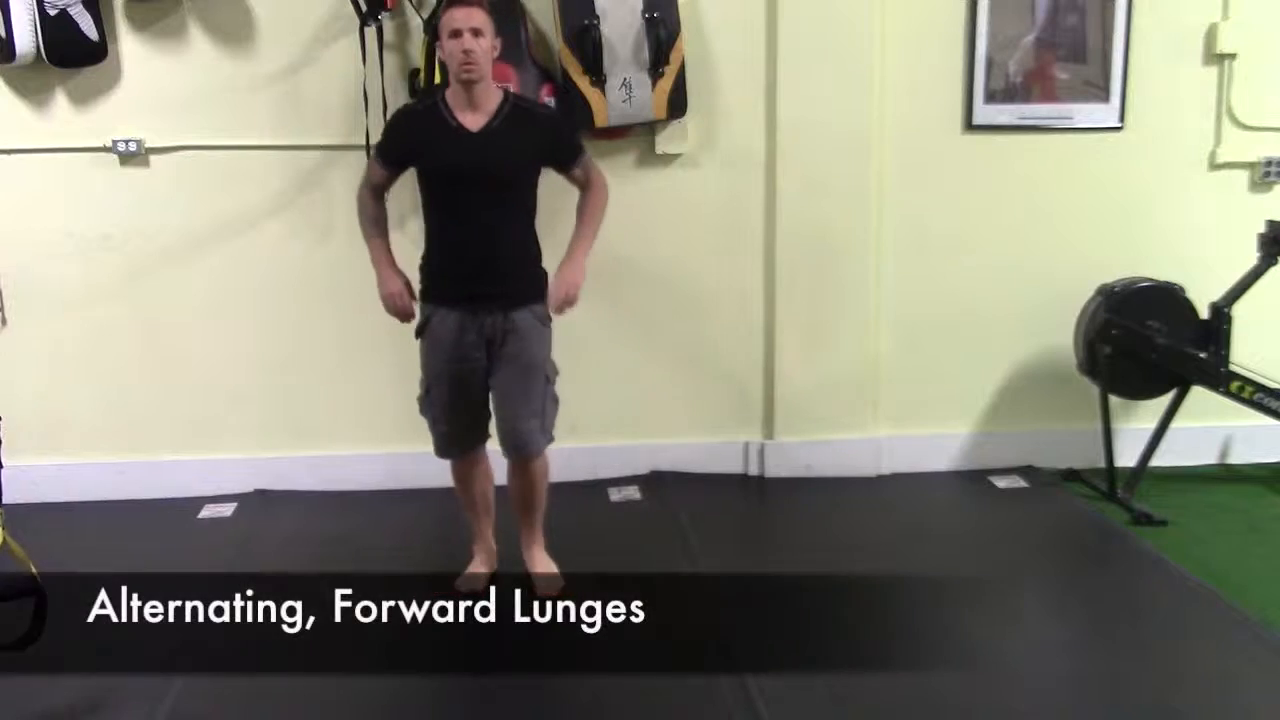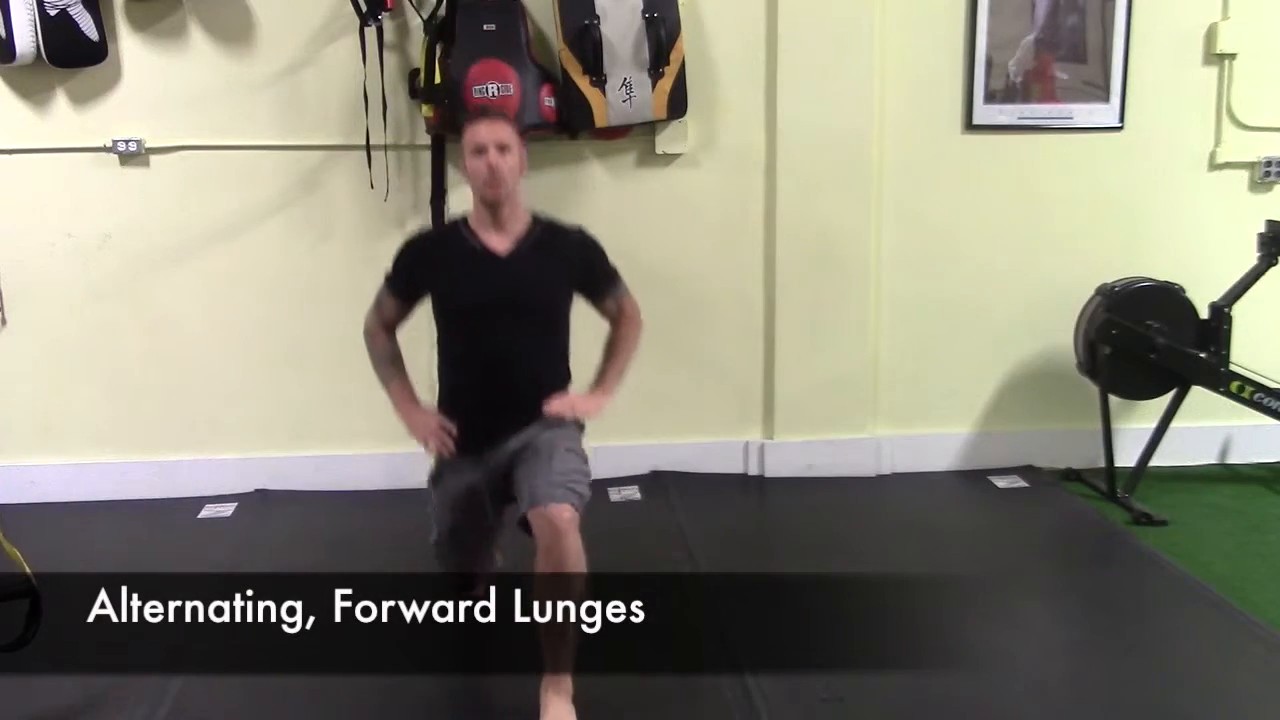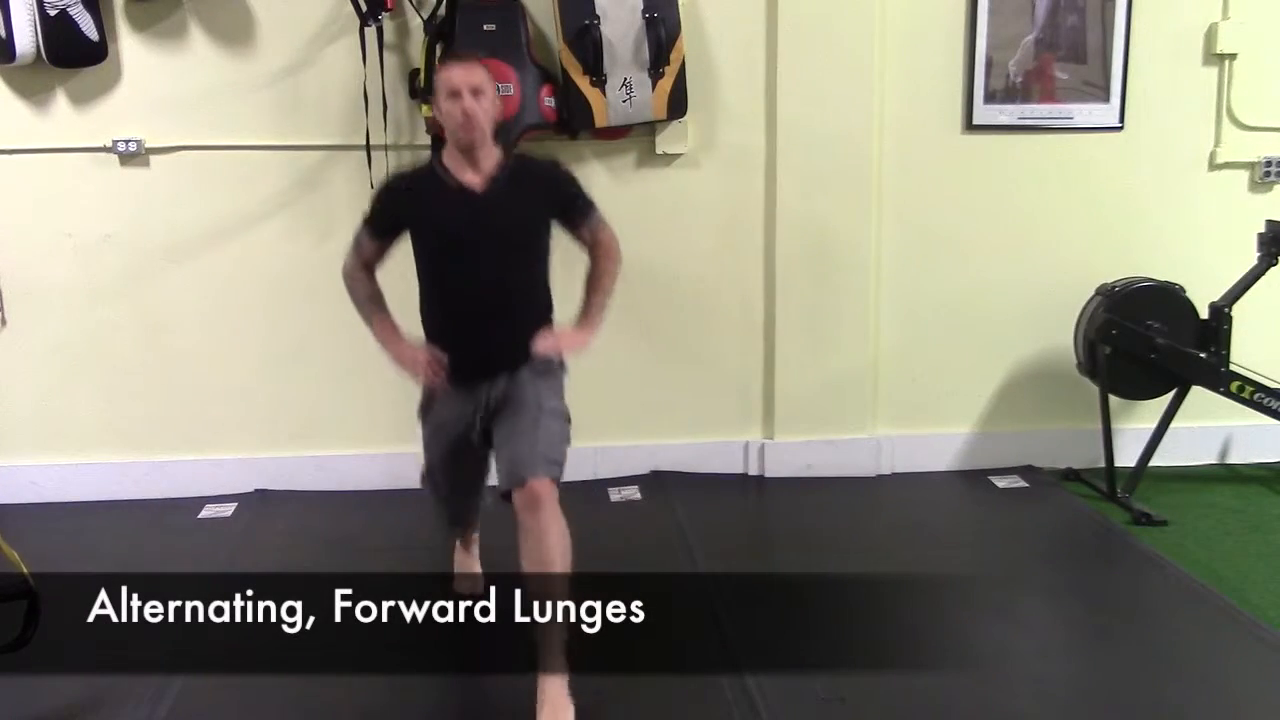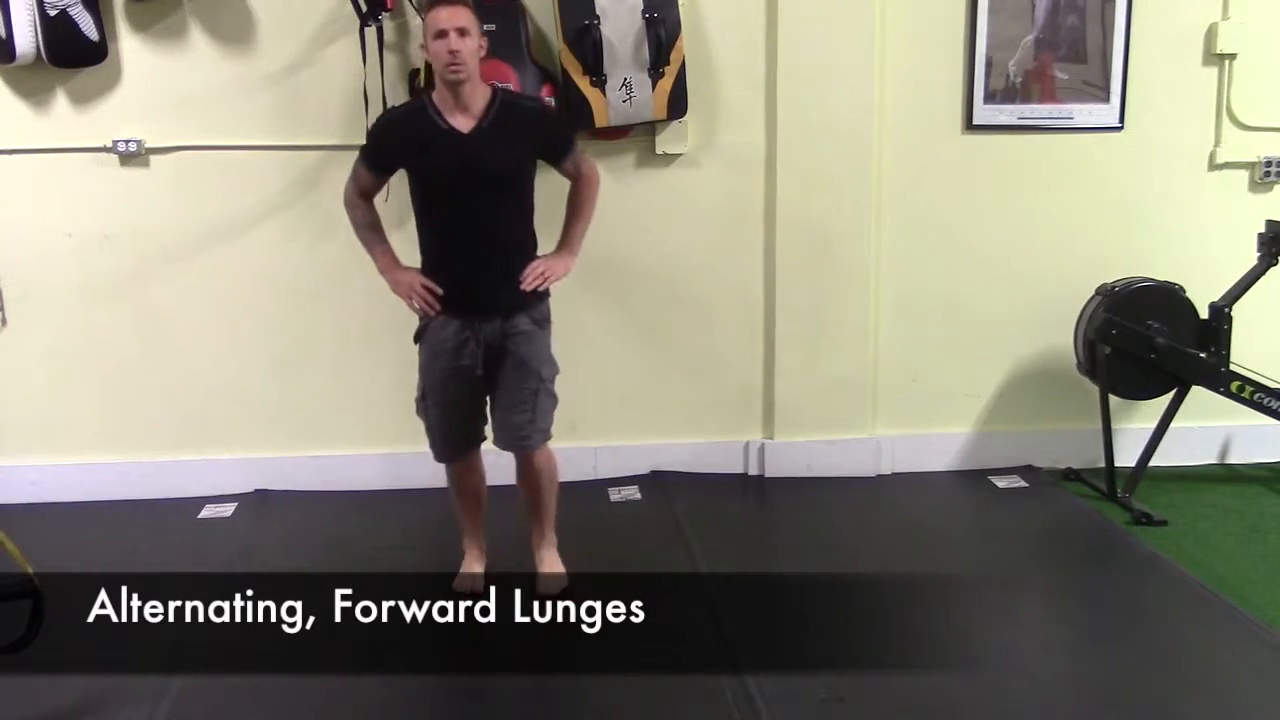
dt=0.7s
person 1, frame 1
left shoulder: (537, 122)
right shoulder: (413, 124)
left elbow: (593, 183)
right elbow: (371, 190)
left wrist: (576, 261)
right wrist: (384, 268)
left hip: (522, 307)
right hip: (446, 310)
left knee: (526, 441)
right knee: (461, 442)
left ankle: (535, 547)
right ankle: (483, 549)
person 1, frame 2
left shoulder: (569, 248)
right shoulder: (430, 251)
left elbow: (627, 316)
right elbow: (378, 328)
left wrist: (598, 393)
right wrist: (410, 409)
left hip: (543, 430)
right hip: (466, 442)
left knee: (556, 523)
right knee: (461, 575)
right ankle: (474, 570)
person 1, frame 3
left shoulder: (542, 179)
right shoulder: (409, 191)
left elbow: (605, 246)
right elbow: (358, 266)
left wrist: (582, 327)
right wrist: (396, 342)
left hip: (527, 374)
right hip: (453, 380)
left knee: (536, 493)
right knee: (457, 507)
right ankle: (467, 545)
person 1, frame 4
left shoulder: (529, 117)
right shoulder: (400, 127)
left elbow: (585, 176)
right elbow: (356, 195)
left wrist: (566, 254)
right wrist: (390, 267)
left hip: (521, 311)
right hip: (447, 315)
left knee: (529, 442)
right knee: (456, 447)
left ankle: (546, 550)
right ankle: (474, 552)
